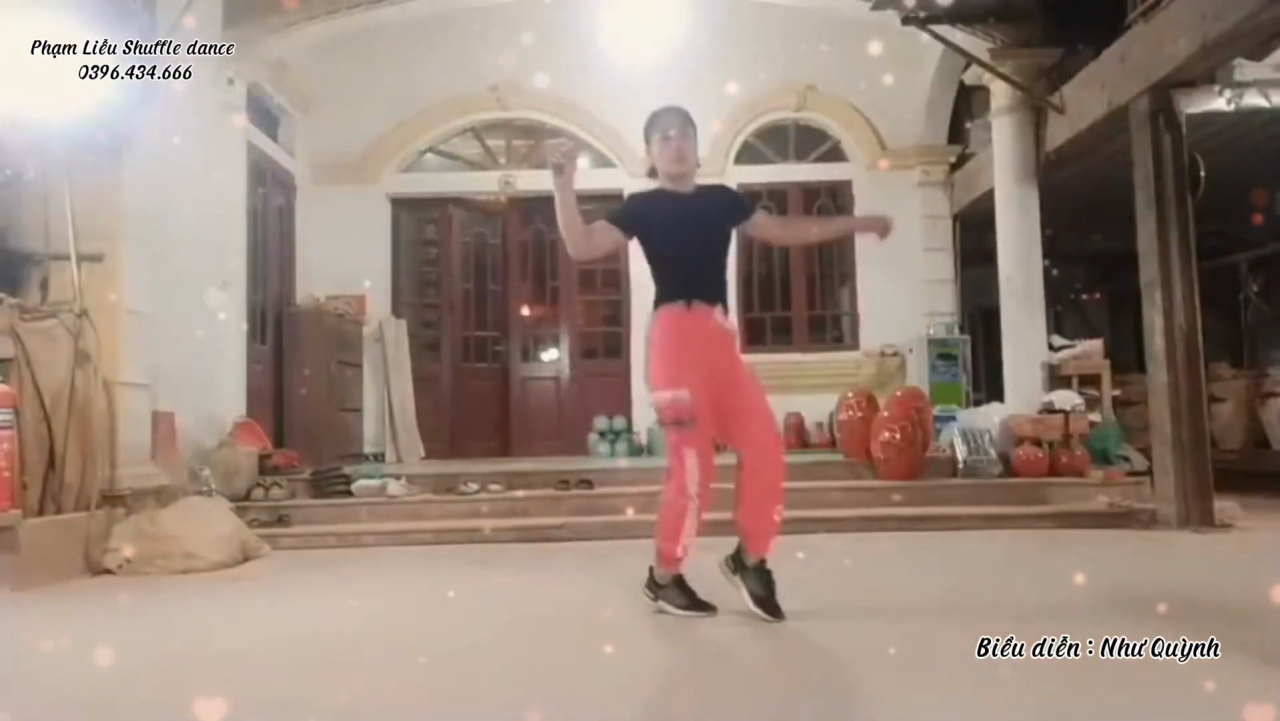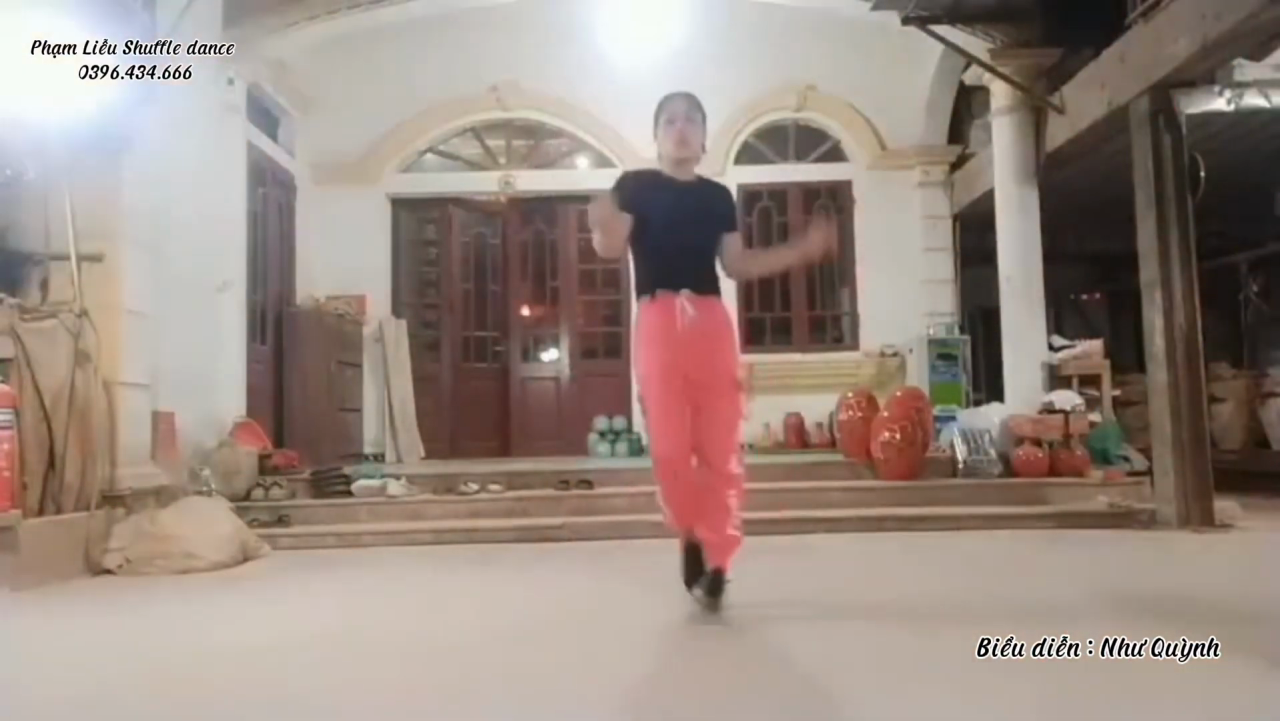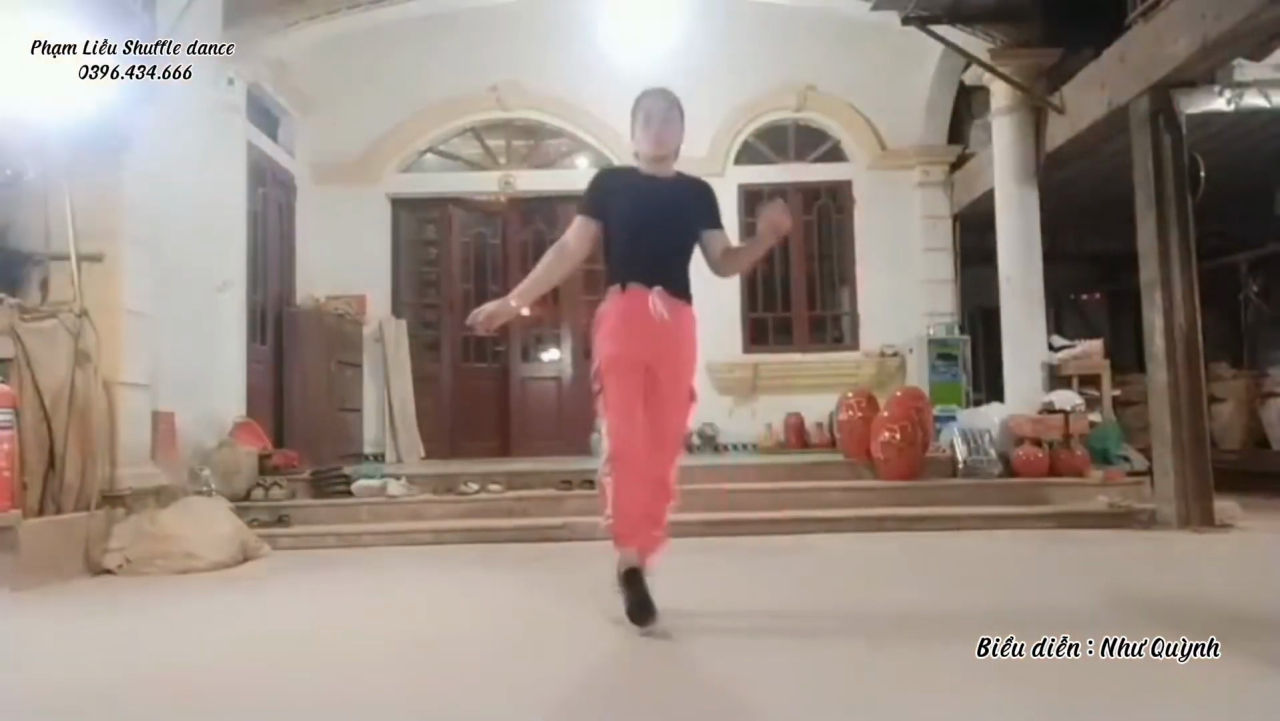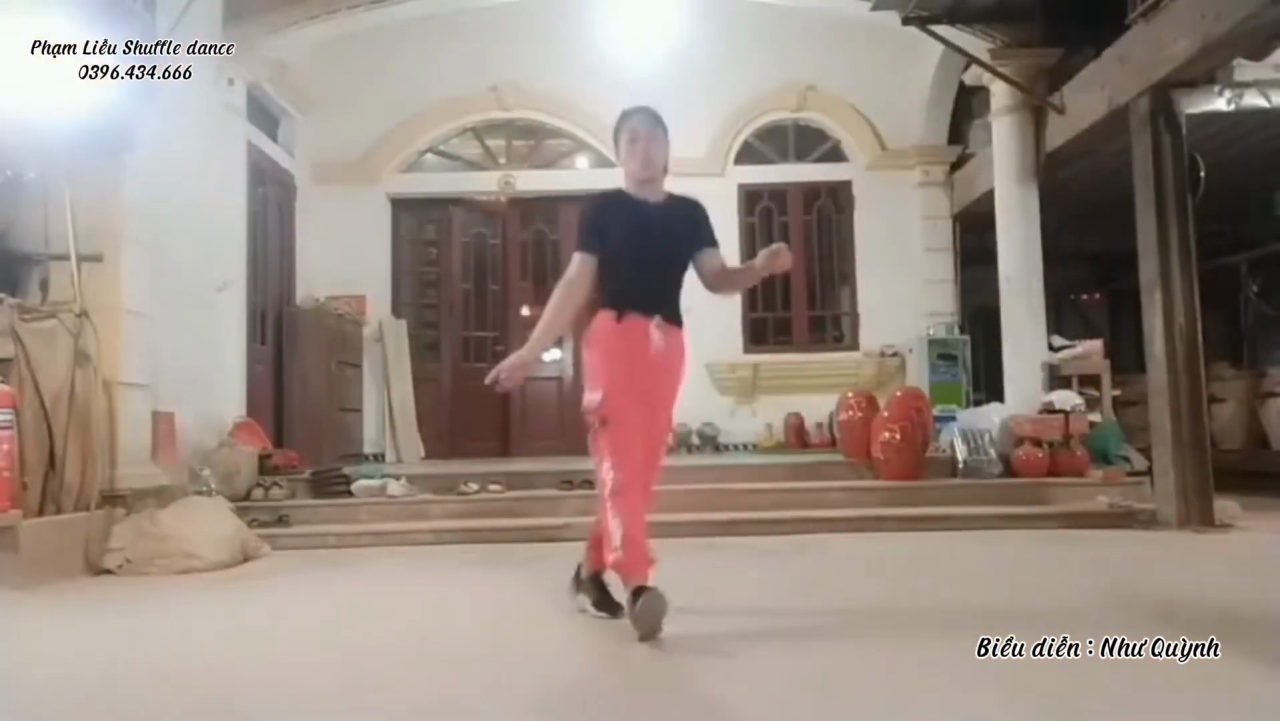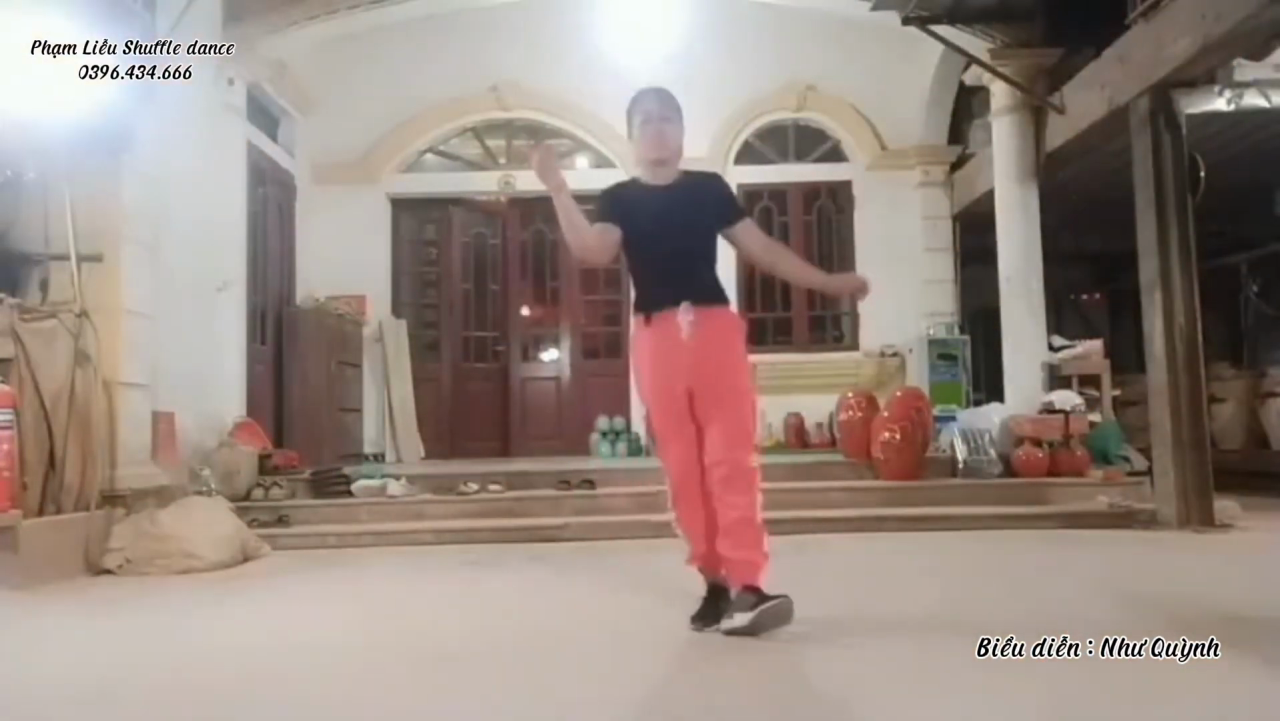
dt=0.5s
person 1, frame 1
left shoulder: (720, 199)
right shoulder: (642, 207)
left elbow: (781, 230)
right elbow: (580, 246)
left wrist: (853, 223)
right wrist: (563, 183)
left hip: (720, 337)
right hip: (676, 333)
left knee: (765, 448)
right knee: (691, 461)
left ankle: (749, 559)
right ankle: (663, 577)
person 1, frame 2
left shoulder: (718, 197)
right shoulder: (635, 185)
left elbow: (738, 263)
right elbow: (610, 245)
left wrist: (802, 249)
right wrist: (602, 221)
left hip: (711, 323)
right hip: (659, 324)
left knee: (720, 449)
right knee: (669, 446)
left ankle: (716, 566)
right ankle: (690, 540)
person 1, frame 3
left shoulder: (696, 193)
right shoulder: (610, 183)
left elbow: (725, 263)
right elbow: (571, 249)
left wrist: (766, 236)
right wrist: (513, 301)
left hip: (674, 323)
right hip: (621, 319)
left knee: (664, 448)
right knee: (623, 439)
left ankle: (641, 559)
right ankle: (630, 563)
person 1, frame 4
left shoulder: (690, 214)
right shoulder: (602, 210)
left elbow: (716, 277)
right elbow: (576, 285)
left wrist: (760, 266)
right wrist: (530, 351)
left hip: (666, 349)
right hip: (613, 340)
left knee: (639, 473)
right knee: (621, 467)
left ankle: (590, 572)
right ankle: (637, 586)
person 1, frame 5
left shoulder: (709, 188)
right shoulder: (620, 198)
left elbow: (760, 247)
right elbow: (592, 252)
left wrist: (826, 281)
right wrist: (558, 192)
left hip: (716, 328)
right hip: (656, 338)
left knee: (732, 457)
right knee: (682, 467)
left ankle: (744, 589)
right ankle: (715, 582)
